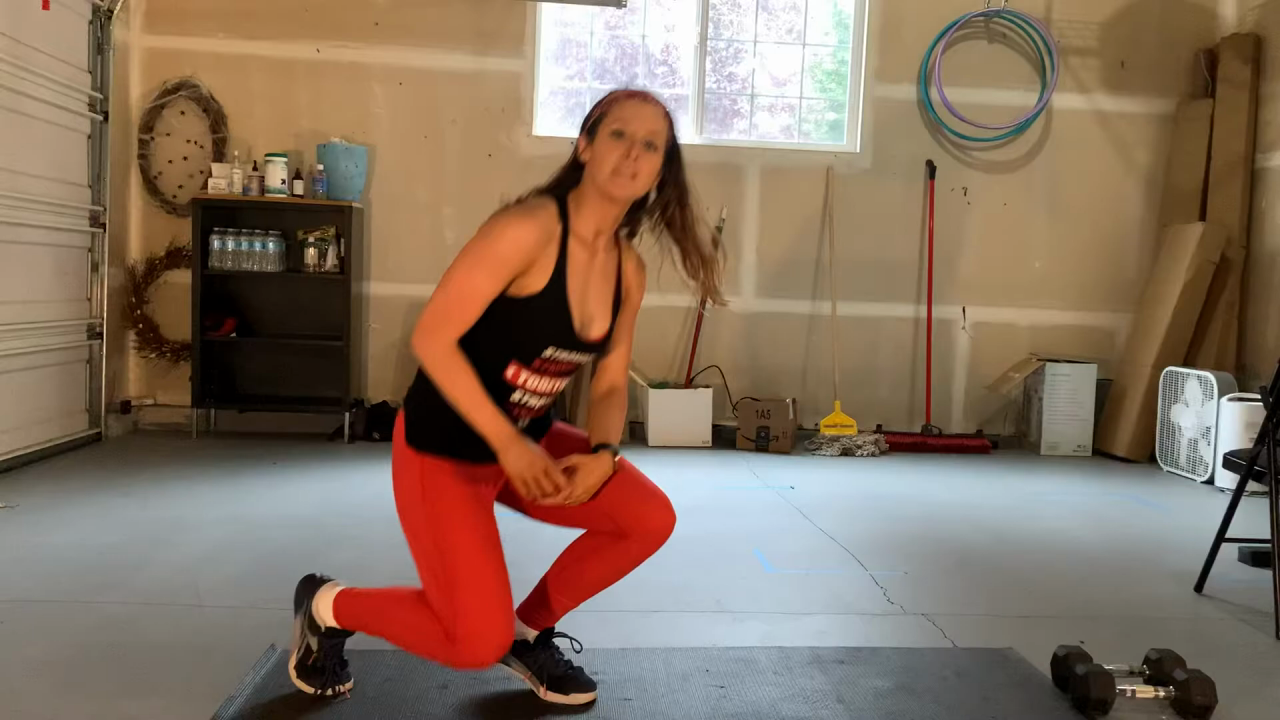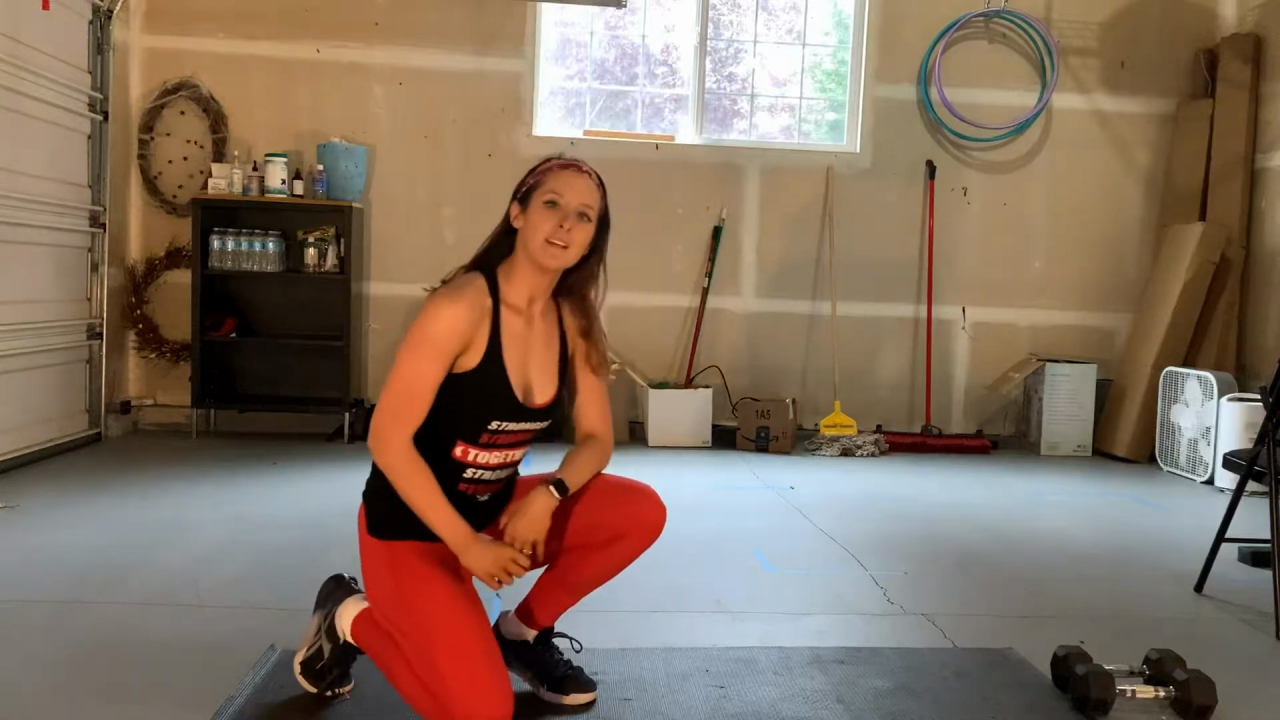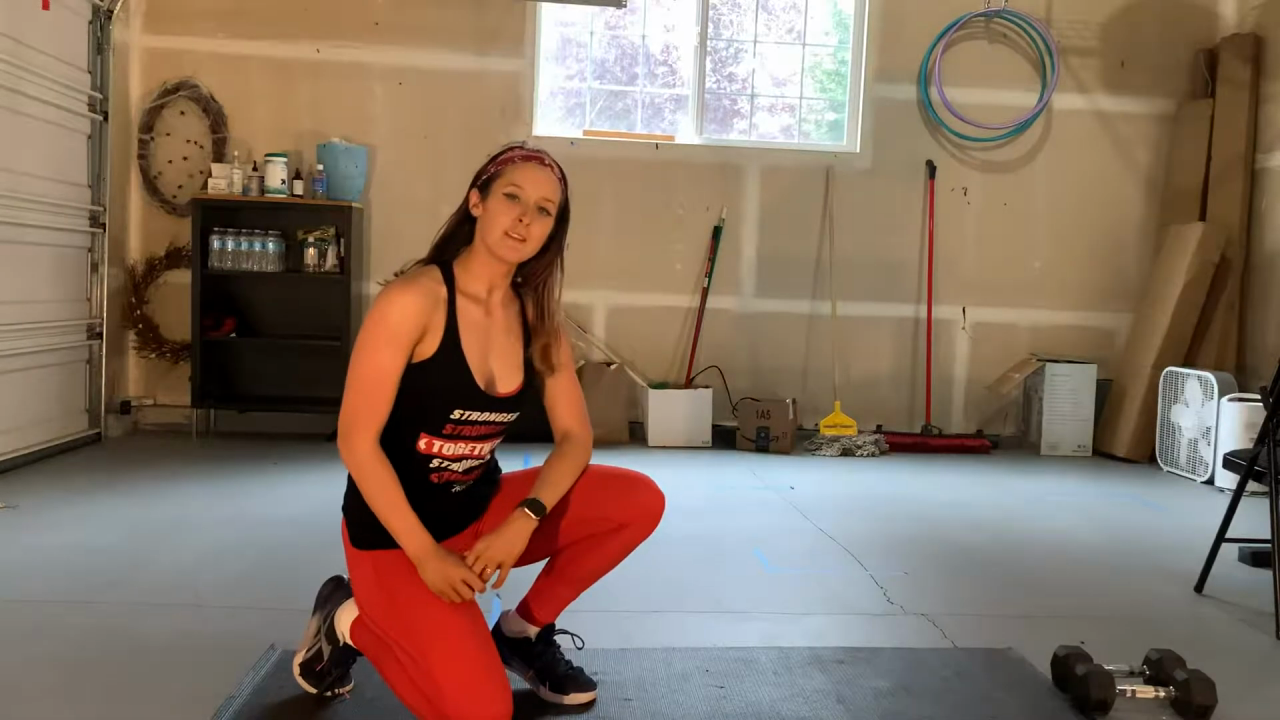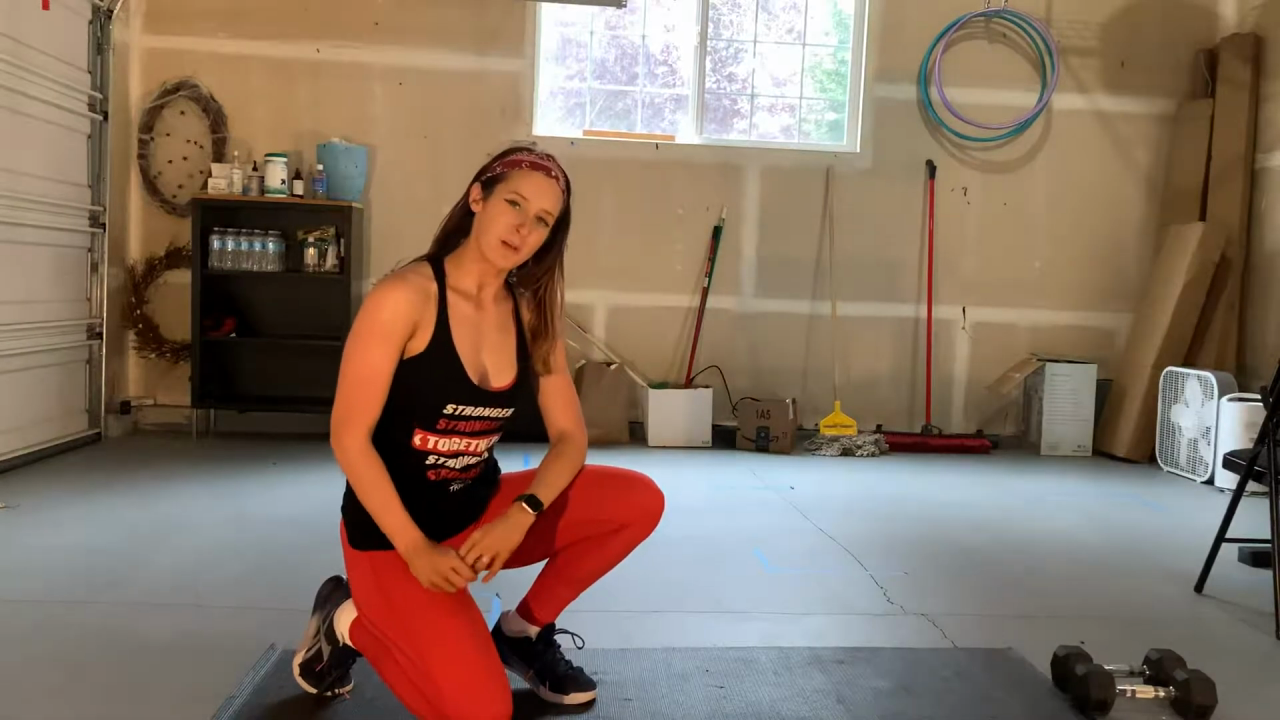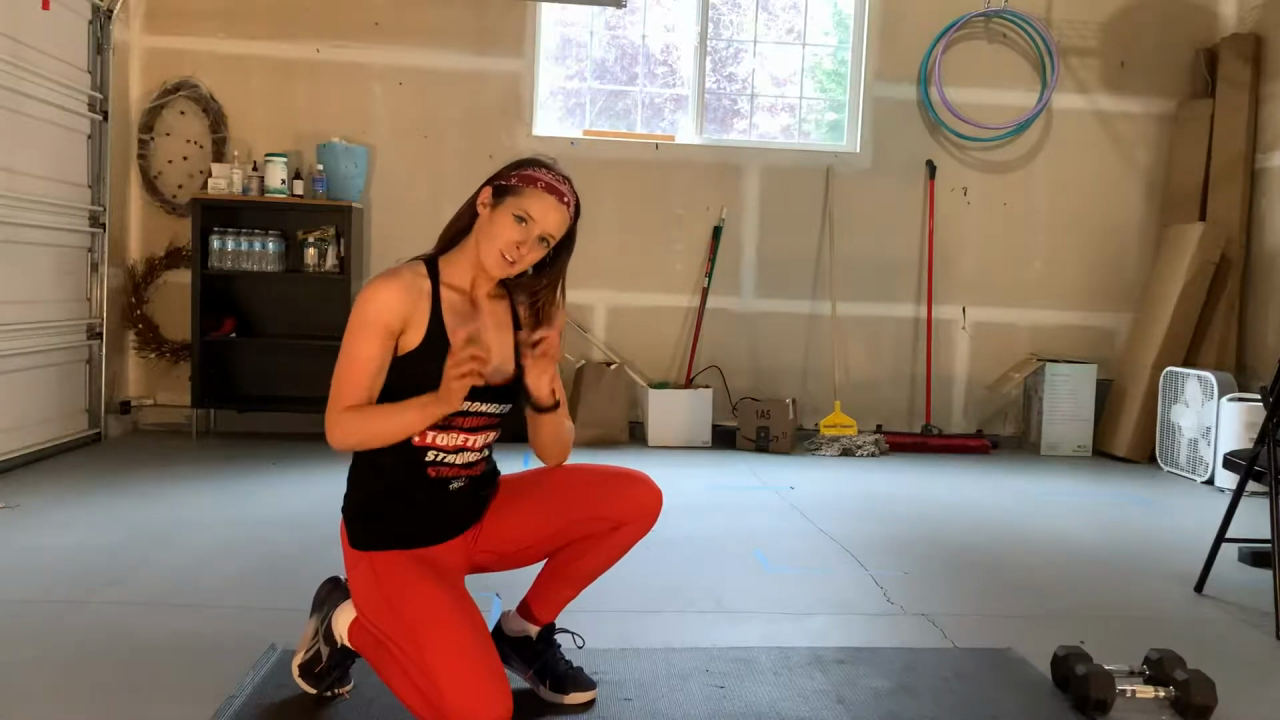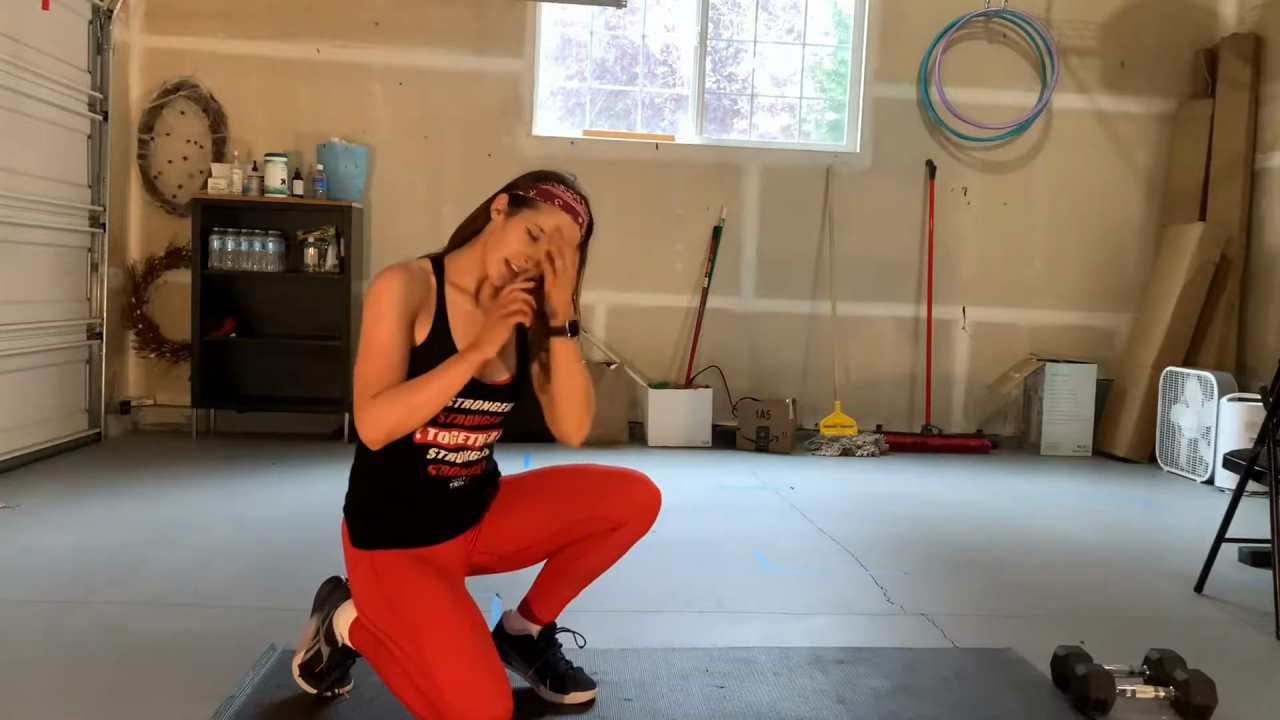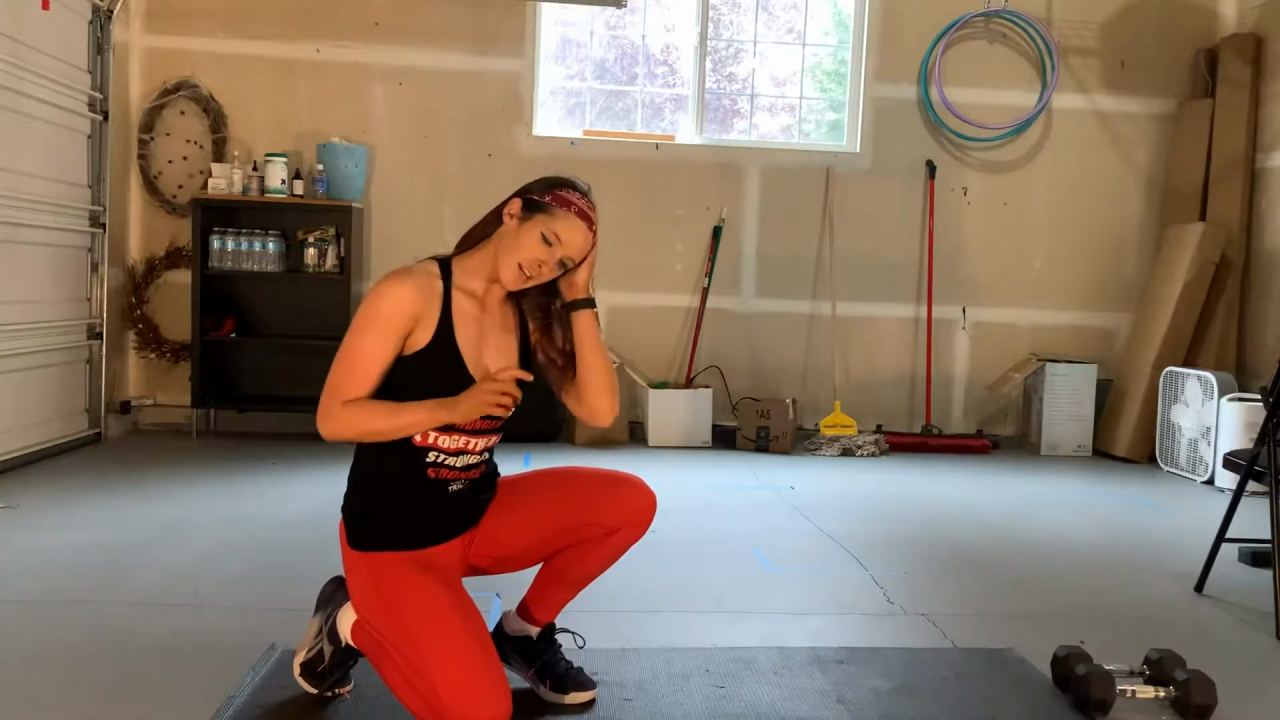
dt=0.4s
person 1, frame 1
left shoulder: (628, 269)
right shoulder: (528, 229)
left elbow: (610, 385)
right elbow: (431, 338)
left wrist: (604, 459)
right wrist: (505, 445)
left hip: (529, 443)
right hip: (442, 447)
left knee: (651, 518)
right knee: (476, 643)
left ankle: (529, 628)
right ankle: (330, 608)
person 1, frame 2
left shoulder: (573, 323)
right shoulder: (461, 308)
left elbow: (596, 436)
right elbow: (390, 439)
left wrist: (548, 498)
right wrist: (464, 542)
left hip: (500, 510)
right hip: (411, 527)
left knee: (642, 512)
left ankle: (524, 632)
right ankle: (352, 620)
person 1, frame 3
left shoulder: (538, 315)
right shoulder: (413, 298)
left elbow: (575, 436)
right elbow: (356, 440)
left wrist: (523, 523)
right wrist: (425, 553)
left hip: (480, 508)
right hip: (395, 531)
left knee: (639, 501)
left ankle: (524, 631)
right ankle: (350, 621)
person 1, frame 4
left shoulder: (532, 313)
right shoulder: (404, 296)
left elbow: (569, 435)
right elbow: (349, 437)
left wrist: (520, 518)
right wrist: (416, 549)
left hip: (481, 510)
right hip: (395, 533)
left knee: (638, 502)
left ankle: (524, 630)
right ankle: (349, 623)
person 1, frame 5
left shoulder: (527, 313)
right shoulder: (397, 293)
left elbow: (555, 455)
right elbow: (341, 430)
left wrist: (544, 394)
right wrist: (442, 400)
left hip: (479, 513)
right hip: (394, 535)
left knee: (636, 498)
left ankle: (524, 631)
right ankle: (347, 624)
person 1, frame 6
left shoulder: (526, 312)
right shoulder: (404, 286)
left elbow: (573, 429)
right elbow: (374, 426)
left wrist: (561, 317)
right wrist: (478, 349)
left hip: (480, 513)
right hip: (395, 536)
left knee: (634, 499)
left ankle: (525, 631)
right ankle: (349, 625)
person 1, frame 7
left shoulder: (533, 316)
right shoulder: (411, 292)
left elbow: (600, 412)
right elbow: (334, 417)
left wrist: (579, 299)
right wrist: (455, 407)
left hip: (479, 515)
right hip: (393, 539)
left knee: (630, 502)
left ankle: (524, 631)
right ankle: (352, 625)
